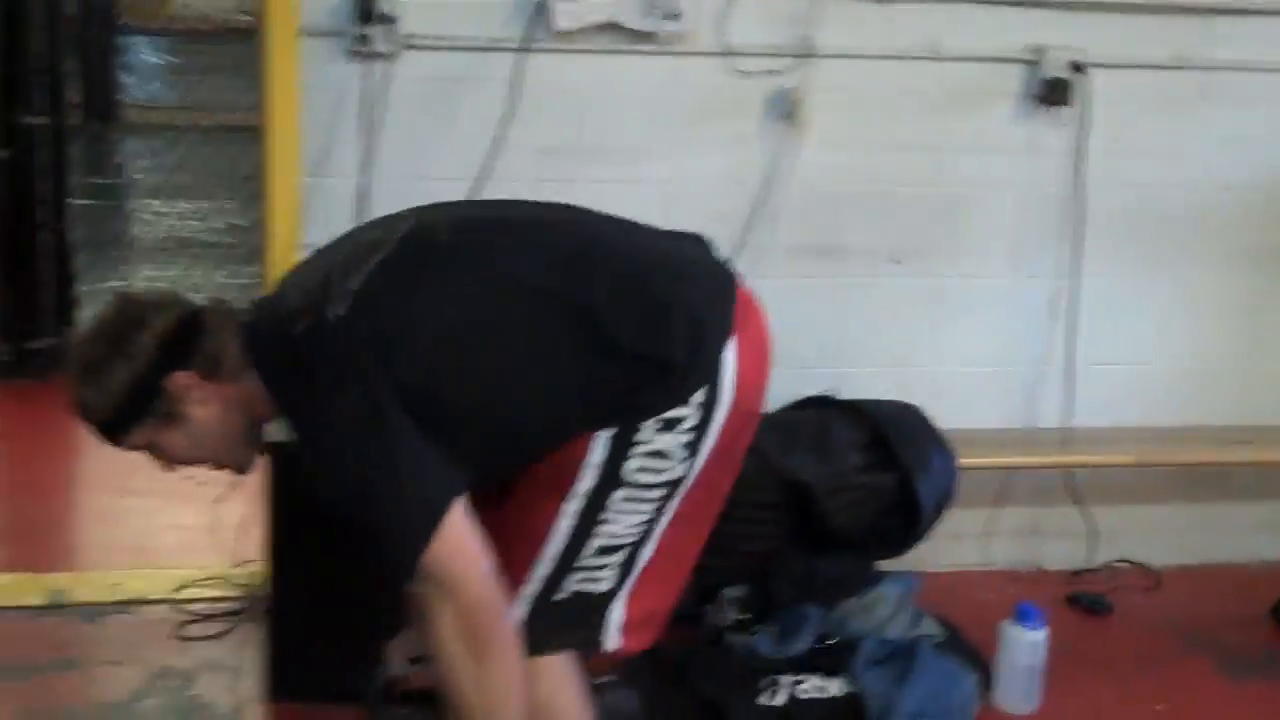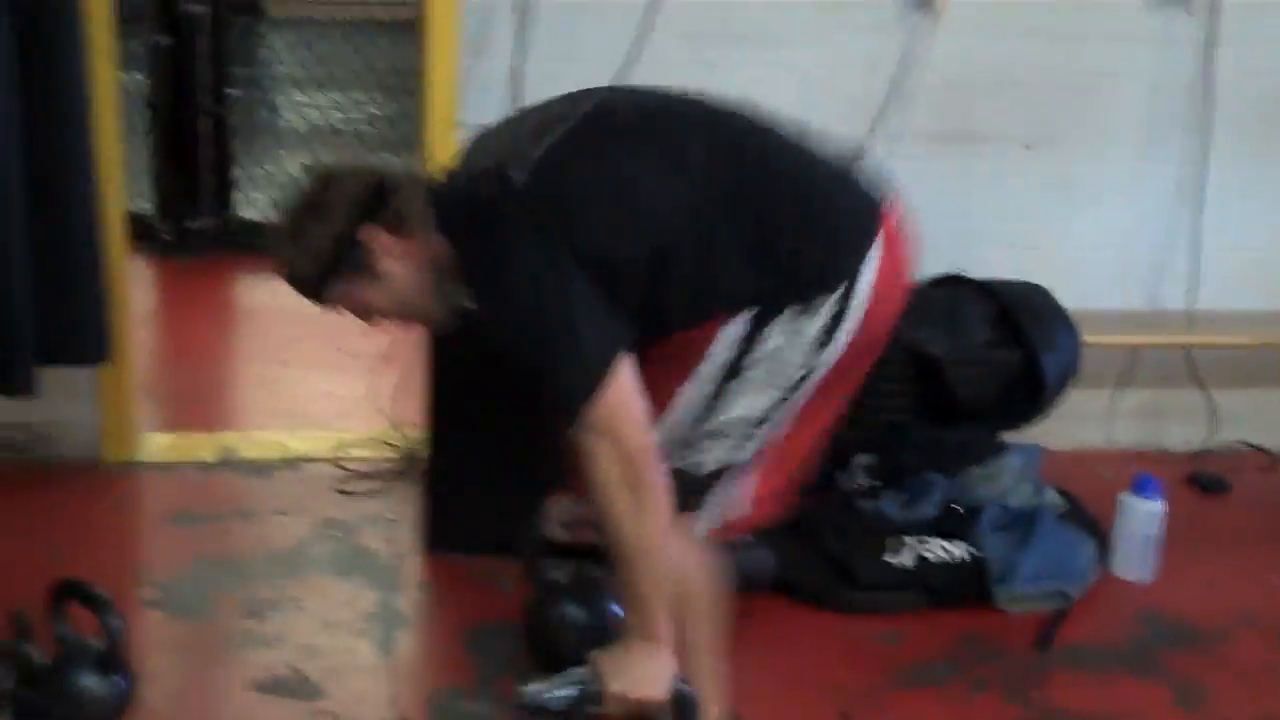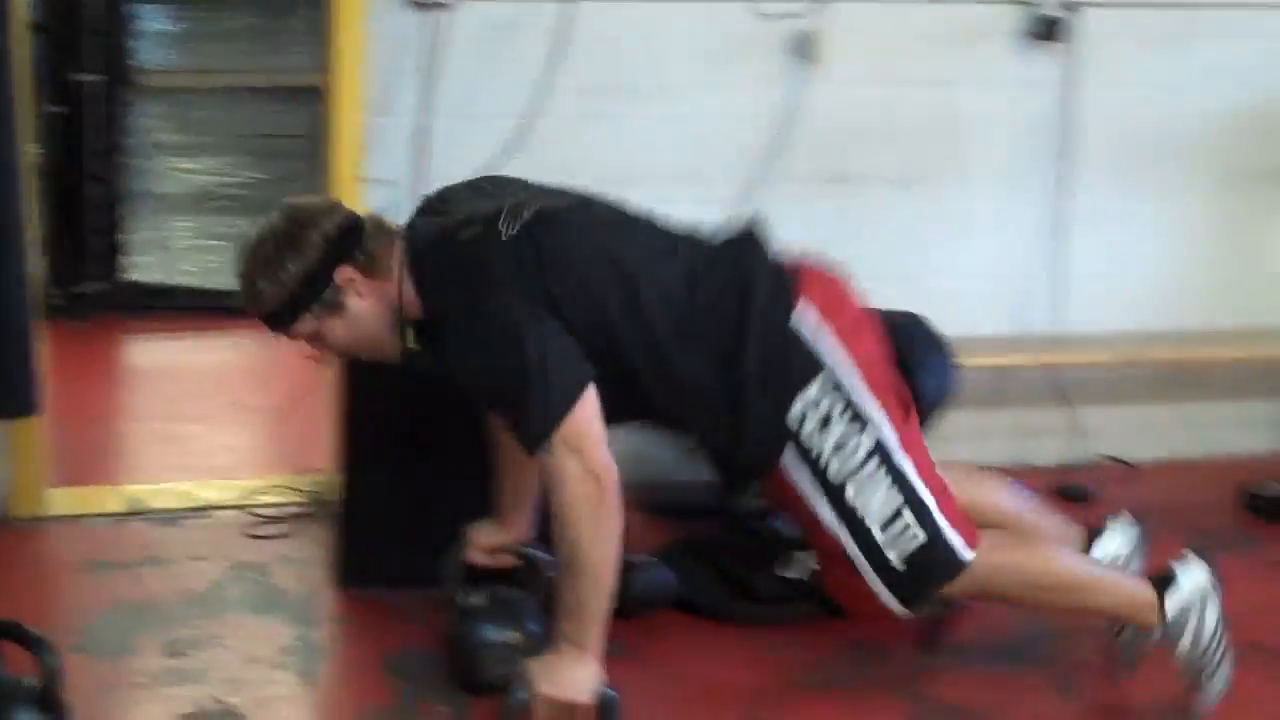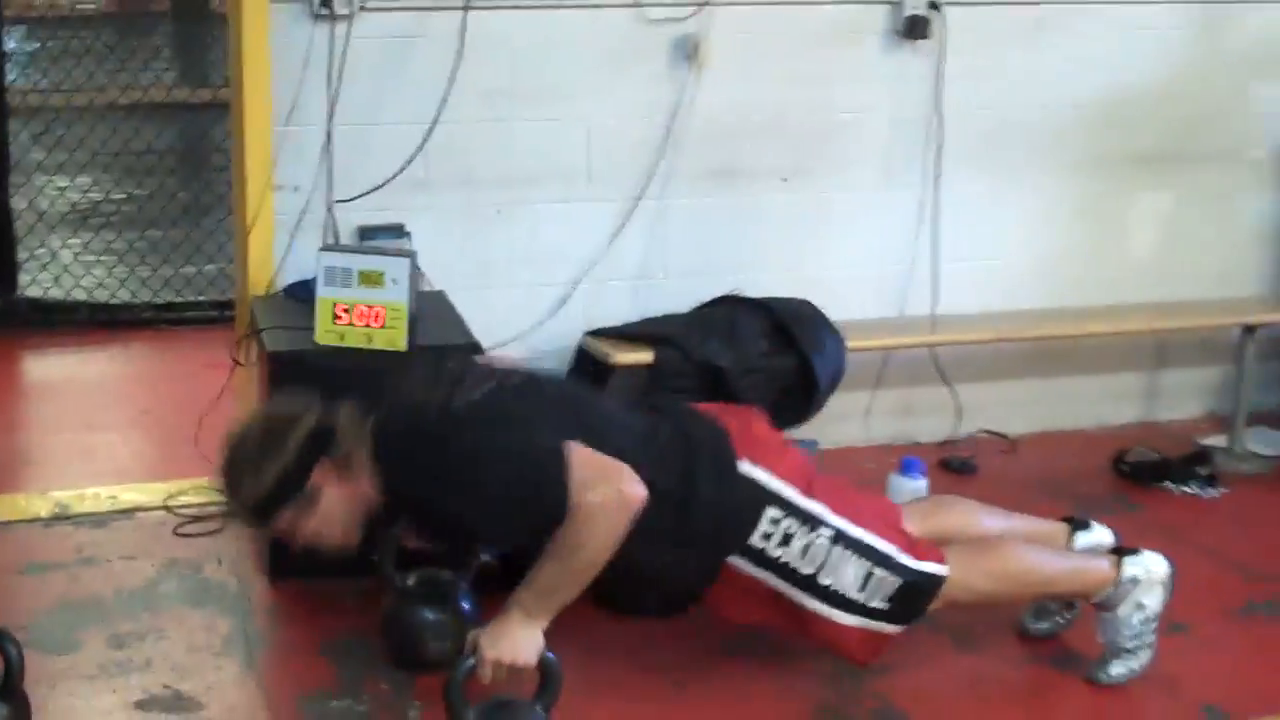
dt=0.4s
person 1, frame 1
left shoulder: (334, 394)
right shoulder: (297, 330)
left elbow: (466, 603)
left hip: (686, 363)
right hip: (665, 321)
left knee: (529, 632)
person 1, frame 2
left shoulder: (509, 253)
right shoulder: (486, 198)
left elbow: (625, 450)
left wrist: (650, 647)
left hip: (826, 266)
right hip: (809, 238)
left knee: (662, 487)
person 1, frame 3
left shoulder: (481, 297)
right shoulder: (440, 244)
left elbow: (586, 472)
right elbow: (524, 396)
right wrist: (512, 519)
left hip: (780, 351)
right hip: (760, 329)
left knee: (931, 561)
right knee: (907, 512)
left ankle: (1163, 602)
right ankle: (1095, 544)
person 1, frame 4
left shoulder: (440, 457)
right shoulder: (404, 425)
left elbow: (613, 494)
right elbow: (499, 379)
left wrist: (523, 620)
right wrist: (437, 522)
left hip: (724, 499)
right hip: (697, 444)
left knee: (913, 576)
right knee: (895, 526)
left ankle: (1121, 578)
right ankle: (1075, 537)
